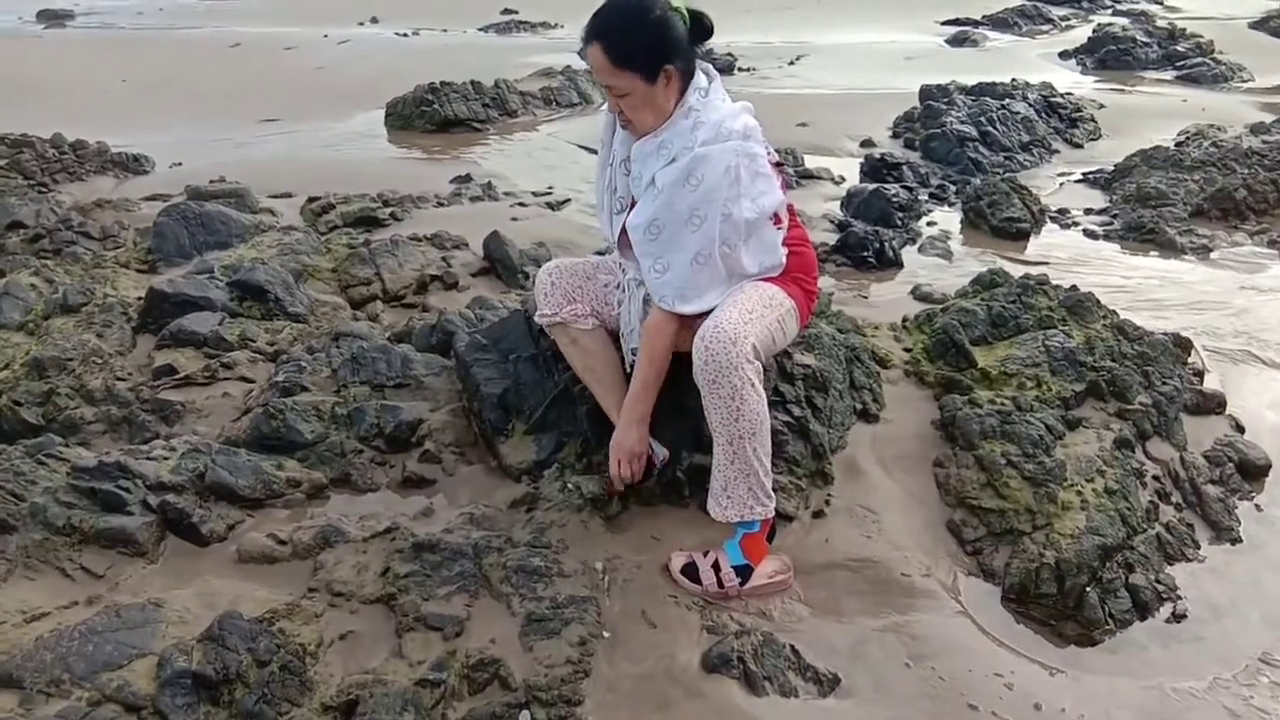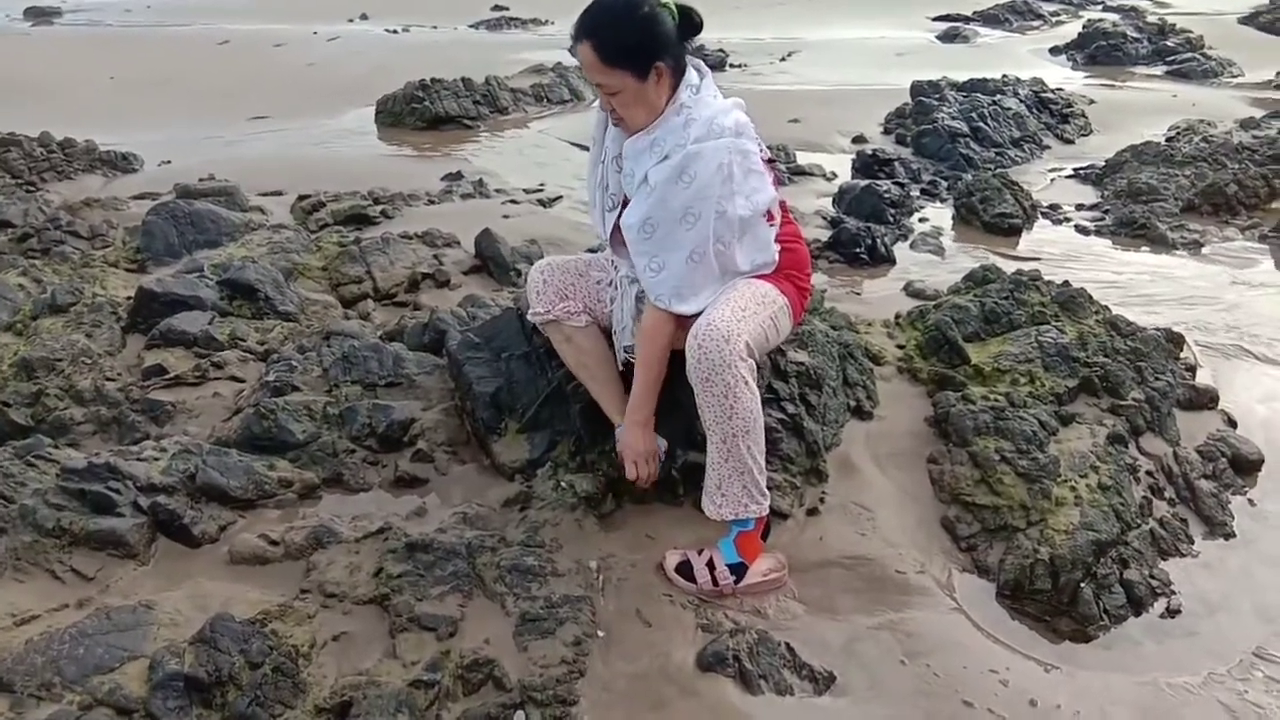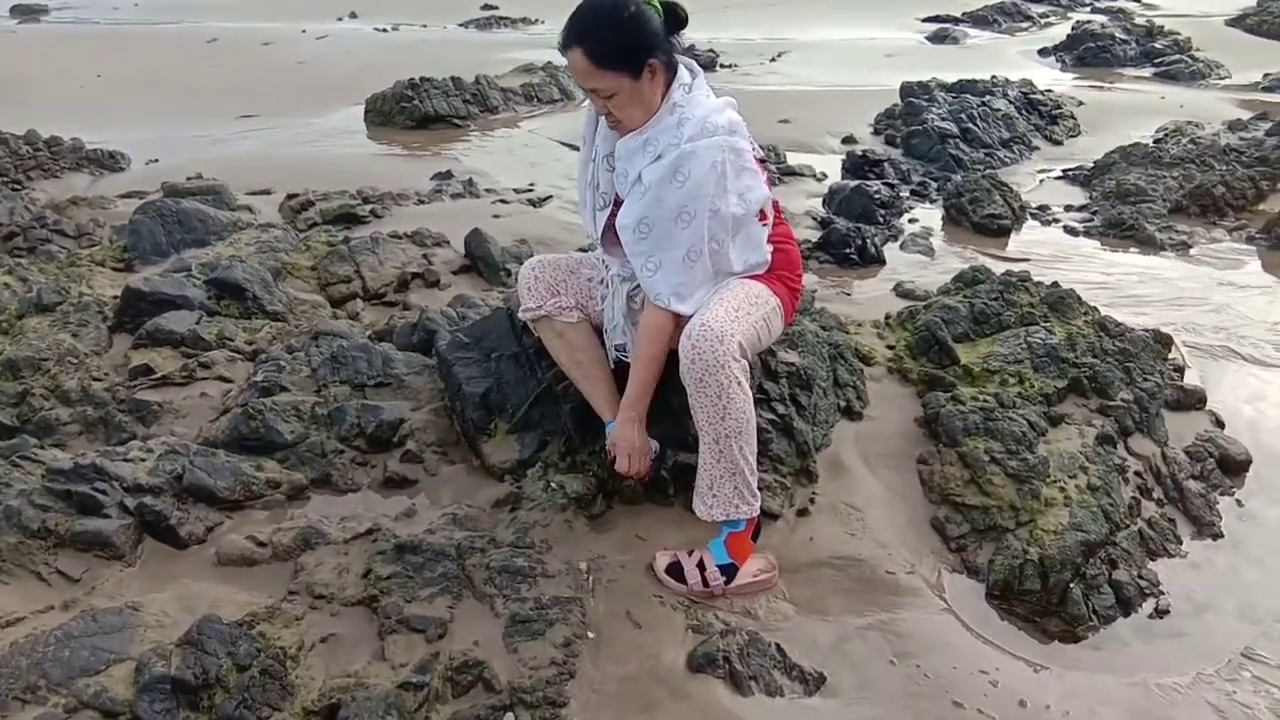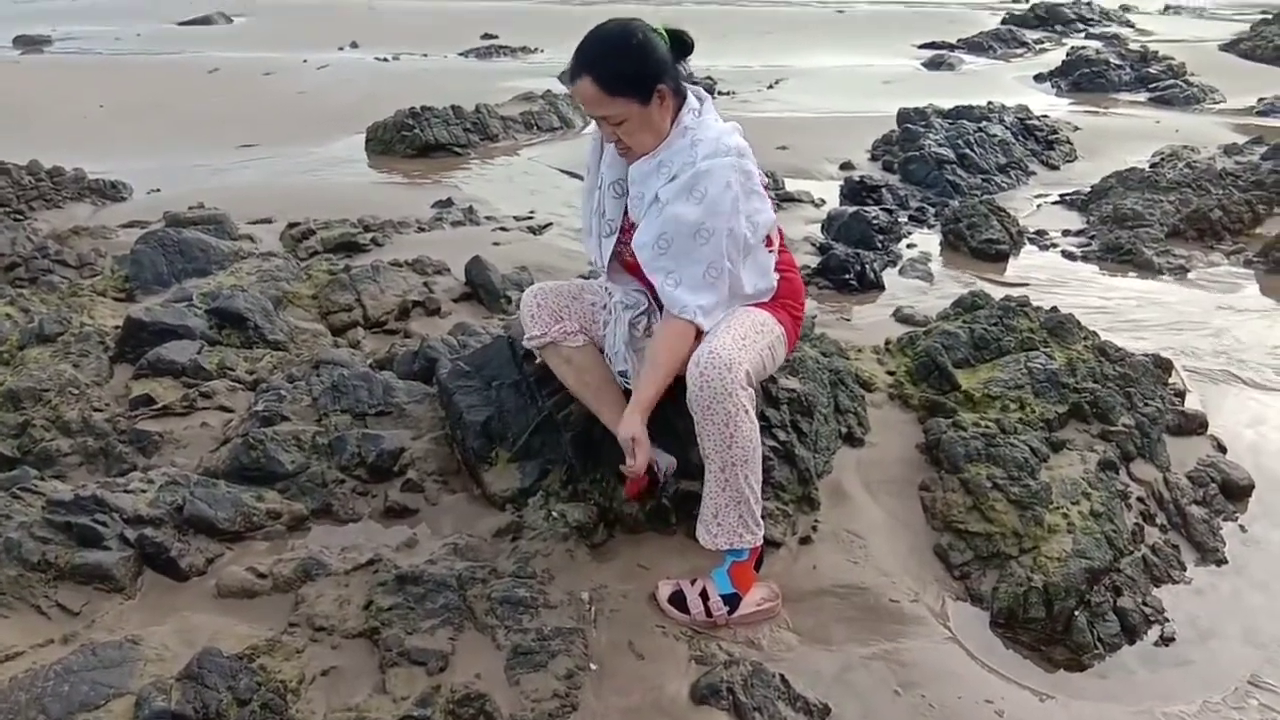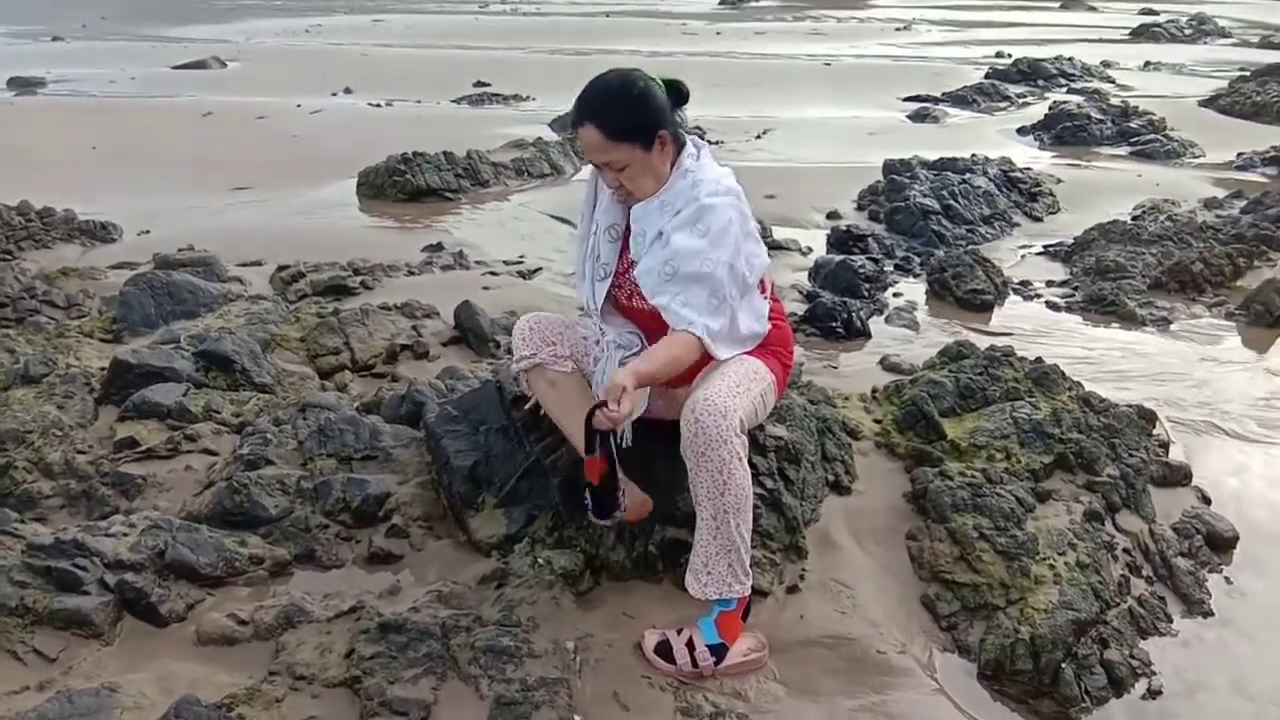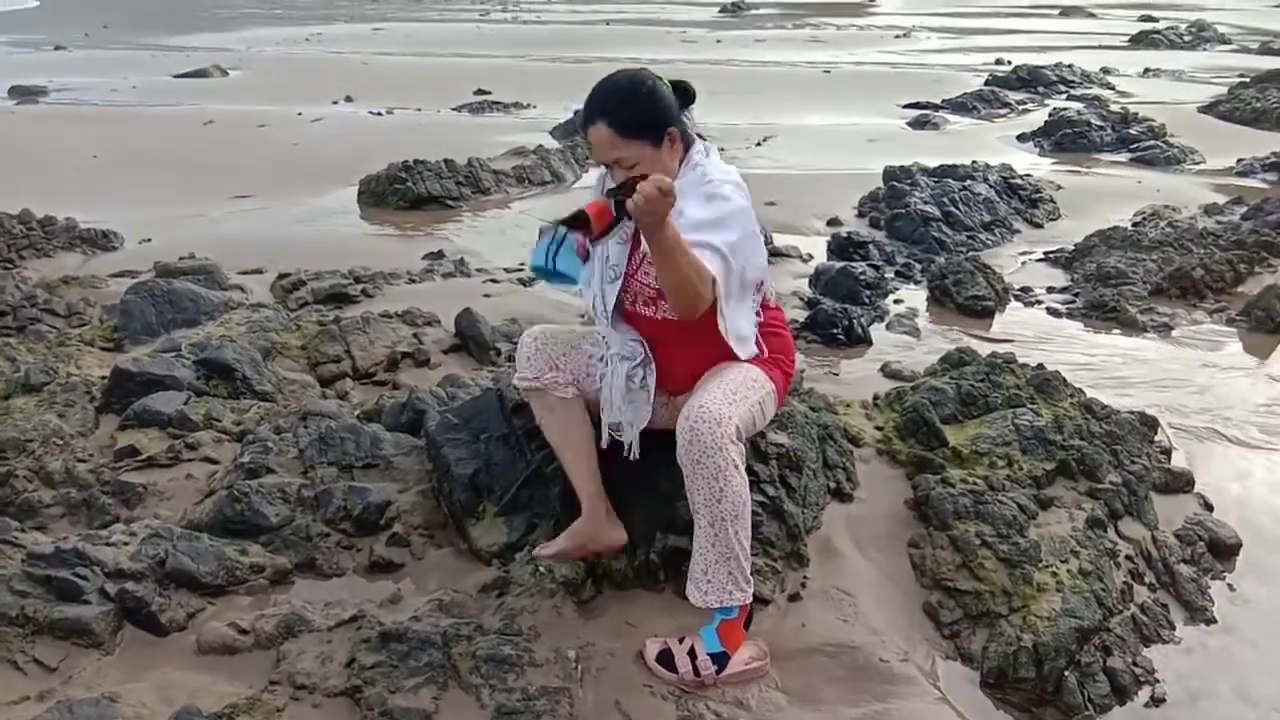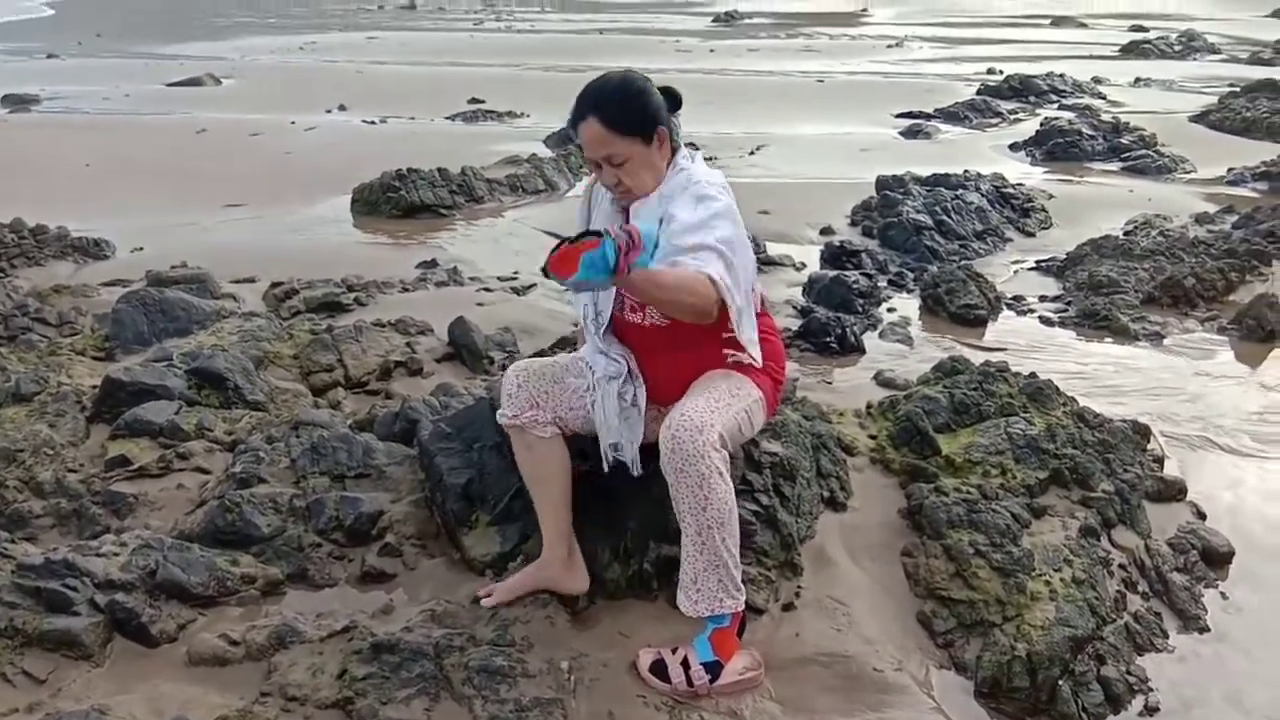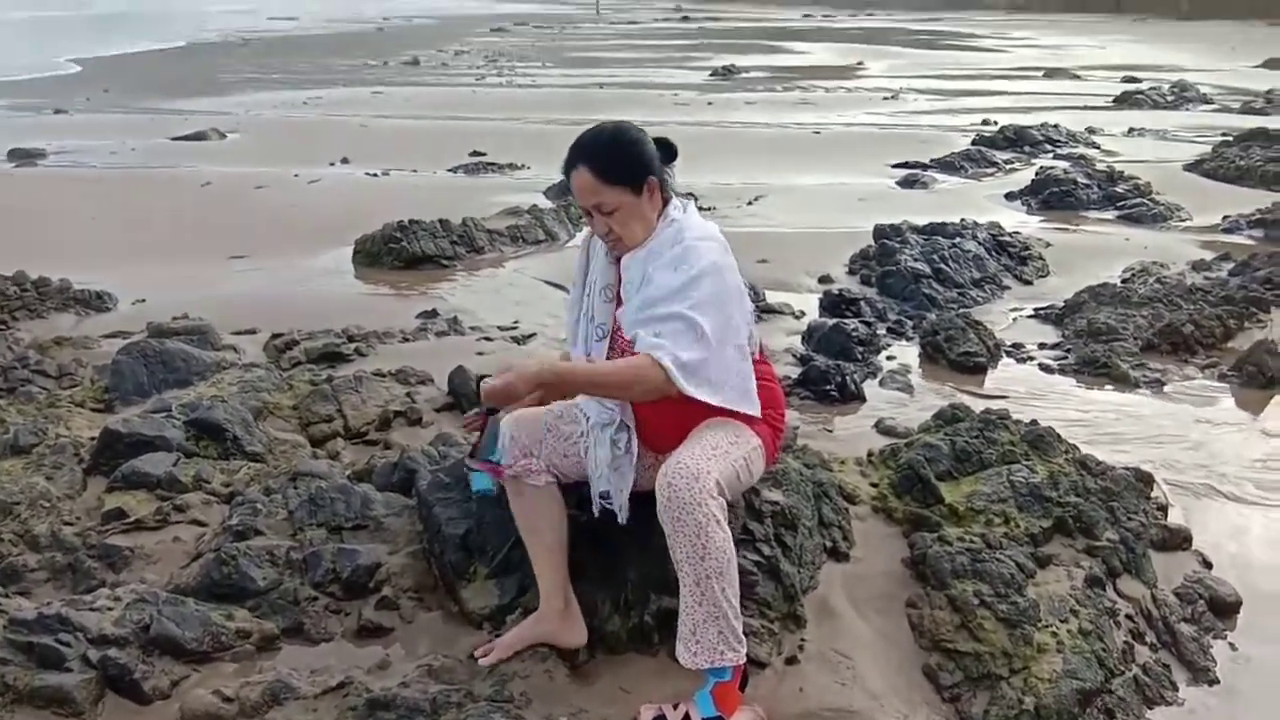
dt=0.2s
person 1, frame 1
left shoulder: (713, 152)
right shoulder: (646, 110)
left elbow: (674, 299)
right elbow: (647, 250)
left wrist: (633, 421)
left hip: (762, 276)
right hip: (671, 269)
left knee: (721, 340)
right knee: (556, 285)
left ankle: (753, 535)
right ankle: (640, 448)
person 1, frame 2
left shoulder: (705, 147)
right shoulder: (639, 107)
left elbow: (670, 297)
right elbow: (633, 233)
left wrist: (639, 420)
left hip: (756, 272)
right hip: (665, 266)
left knee: (713, 338)
right knee: (549, 282)
left ankle: (748, 533)
right ankle: (633, 443)
person 1, frame 3
left shoulder: (699, 145)
right shoulder: (627, 108)
left elbow: (669, 295)
right elbow: (623, 227)
left wrist: (634, 415)
left hip: (746, 272)
right hip: (651, 267)
left knee: (707, 340)
right knee: (540, 280)
left ankle: (738, 534)
right ankle: (619, 433)
person 1, frame 4
left shoulder: (710, 166)
right shoulder: (627, 137)
left elbow: (689, 308)
right elbow: (620, 244)
left wrist: (637, 410)
right wrist: (587, 324)
left hip: (747, 301)
right hip: (651, 294)
left knee: (715, 368)
right knee: (542, 306)
left ankle: (742, 564)
right ankle: (641, 453)
person 1, frame 5
left shoulder: (709, 206)
right shoulder: (619, 185)
left elbow: (696, 332)
right elbow: (607, 287)
left wrist: (632, 376)
right wrist: (587, 367)
left hip: (735, 348)
right hip: (642, 343)
left knee: (711, 415)
right knee: (533, 335)
left ankle: (728, 615)
right ankle: (617, 486)
person 1, frame 6
left shoulder: (717, 196)
right shoulder: (622, 188)
left elbow: (695, 302)
right elbow: (608, 285)
left wrist: (657, 224)
left hip: (735, 356)
right hip: (646, 354)
left knee: (706, 423)
right knee: (539, 350)
left ankle: (730, 623)
right ankle: (598, 518)
person 1, frame 7
left shoulder: (701, 200)
right shoulder: (604, 195)
left elbow: (704, 301)
right elbow: (600, 301)
left wrist: (630, 271)
left hip: (727, 365)
right hip: (636, 368)
left knee: (689, 431)
right knee: (523, 385)
left ankle: (723, 632)
right ankle: (561, 559)
person 1, frame 8
left shoulder: (694, 253)
right shoulder: (602, 247)
left elbow: (660, 371)
right elbow: (593, 352)
left wrist: (547, 377)
right wrist: (536, 384)
left hip: (723, 414)
right hip: (636, 418)
left knee: (685, 480)
right knee: (520, 435)
right ankle: (558, 613)
